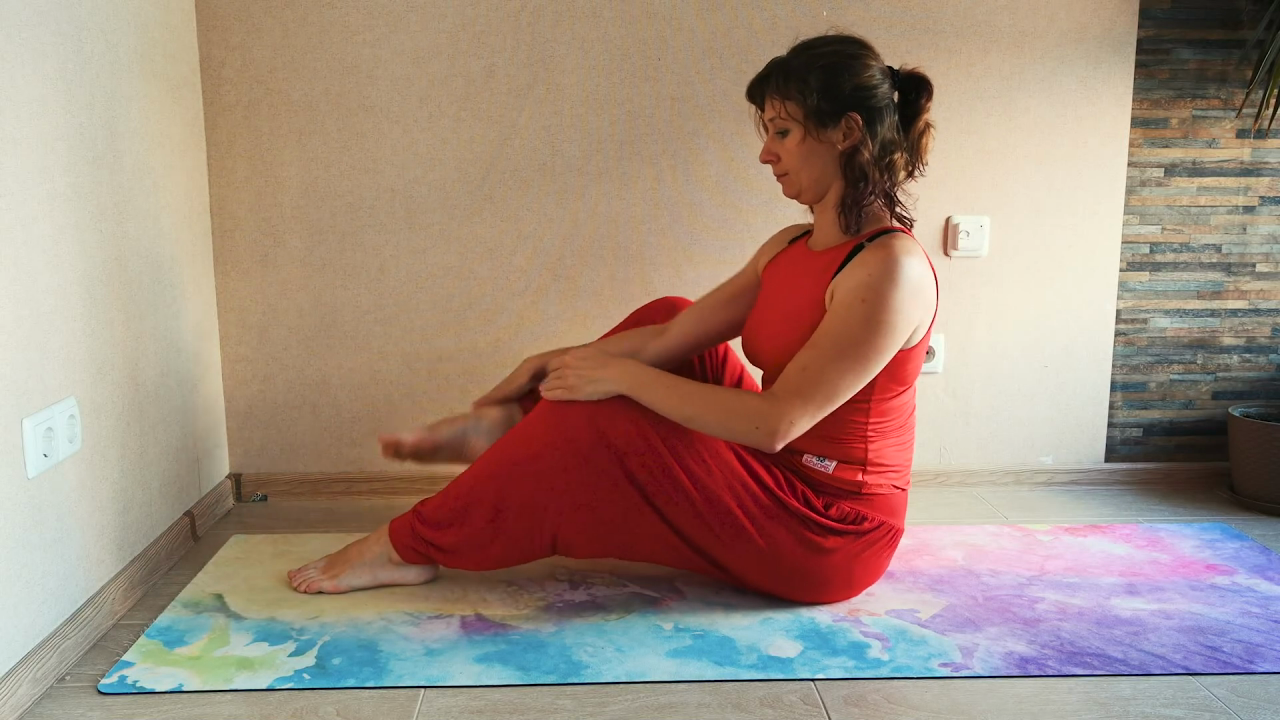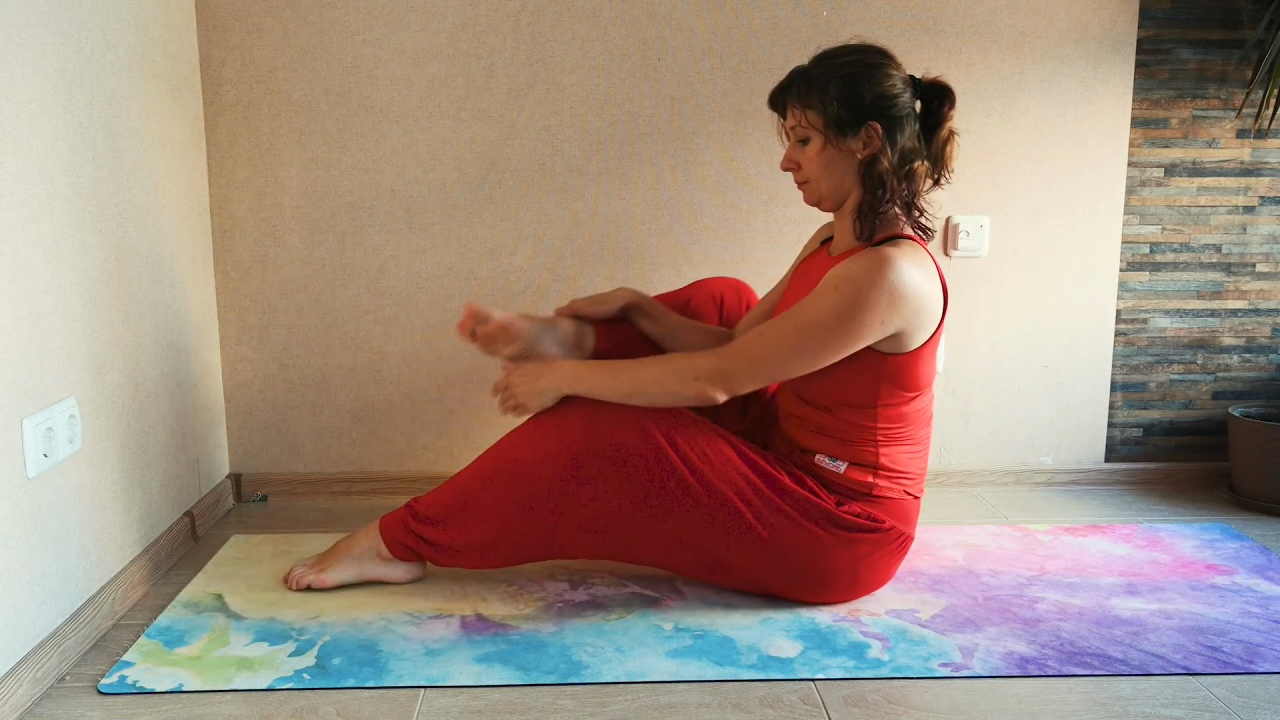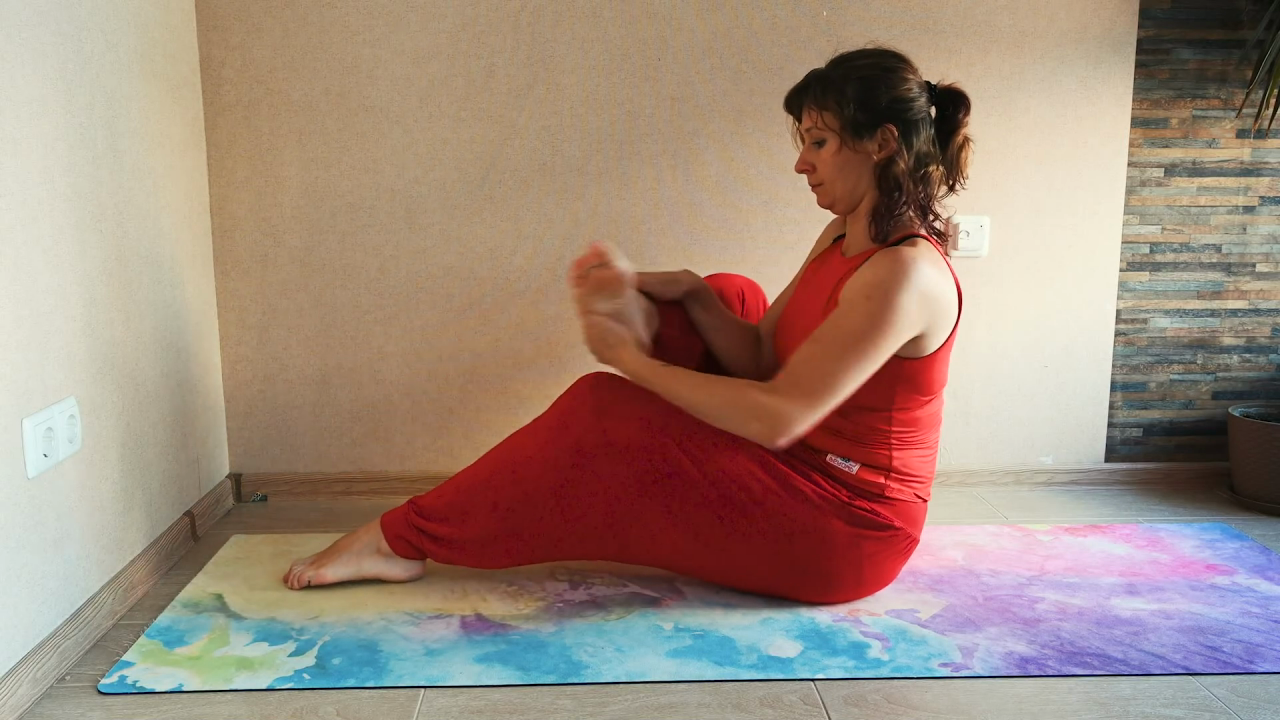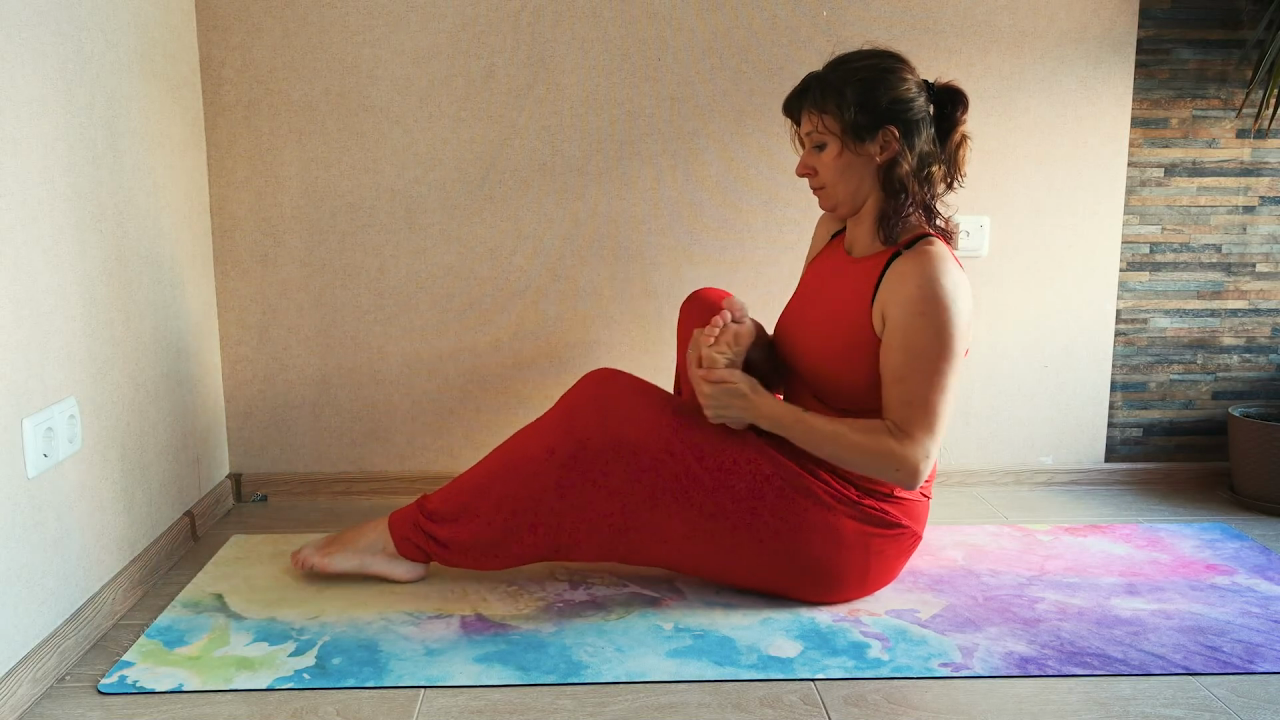
dt=0.3s
person 1, frame 1
left shoulder: (890, 270)
right shoulder: (792, 247)
left elbow: (774, 423)
right elbow: (669, 342)
left wrist: (621, 376)
right wrist: (547, 368)
left hip: (824, 541)
right hip: (789, 486)
left knee: (588, 424)
right knee: (671, 320)
left ankle: (408, 547)
right ankle: (502, 431)
person 1, frame 2
left shoulder: (889, 274)
right shoulder: (832, 244)
left elbow: (718, 380)
right elbow: (735, 345)
left wrist: (568, 380)
right wrist: (635, 307)
left hip: (837, 539)
right hip: (799, 476)
left knee: (590, 429)
right knee: (722, 299)
left ankle: (399, 543)
person 1, frame 3
left shoulder: (906, 274)
right shoulder: (838, 239)
left elbow: (777, 419)
right elbow: (754, 361)
left wrist: (637, 364)
right wrist: (682, 296)
left hip: (844, 541)
right hip: (801, 477)
left knee: (597, 417)
right knee: (726, 293)
left ankle: (399, 539)
person 1, frame 4
left shoulder: (926, 278)
right shoulder: (833, 234)
left elbow: (907, 460)
right elbow: (786, 368)
left wrist: (760, 409)
right wrist: (743, 341)
left hip: (847, 541)
right hip: (800, 480)
left knee: (605, 409)
right knee: (710, 306)
left ankle: (409, 541)
